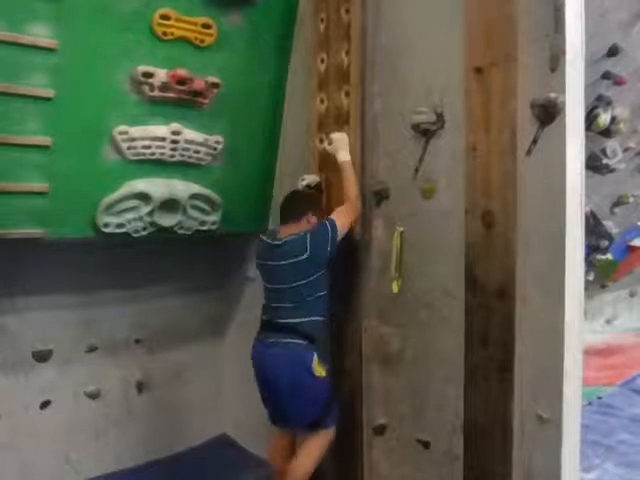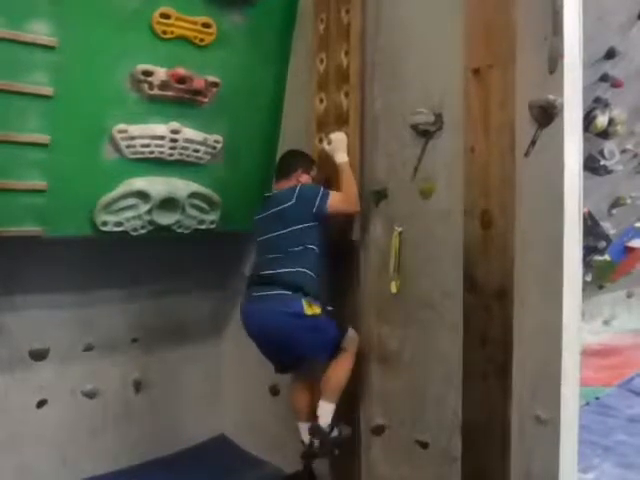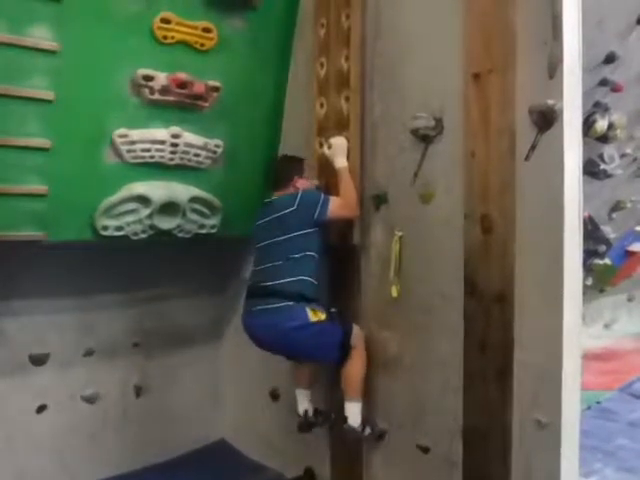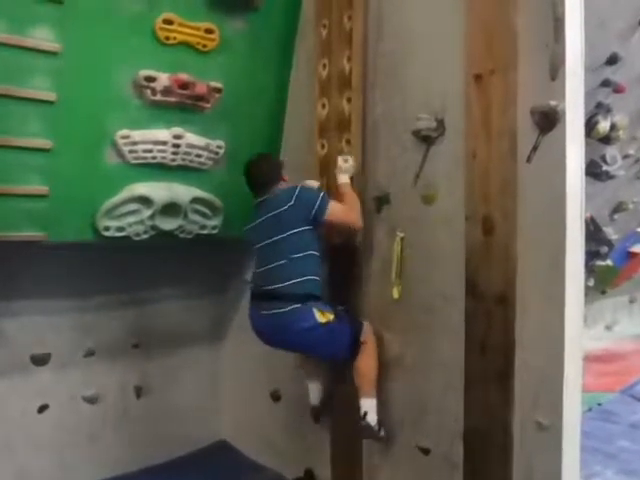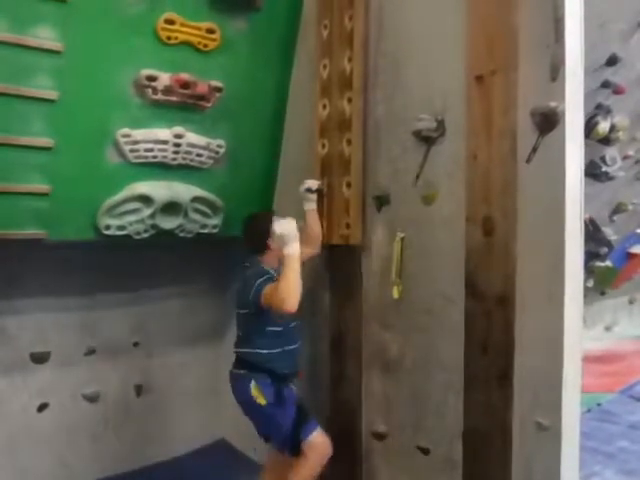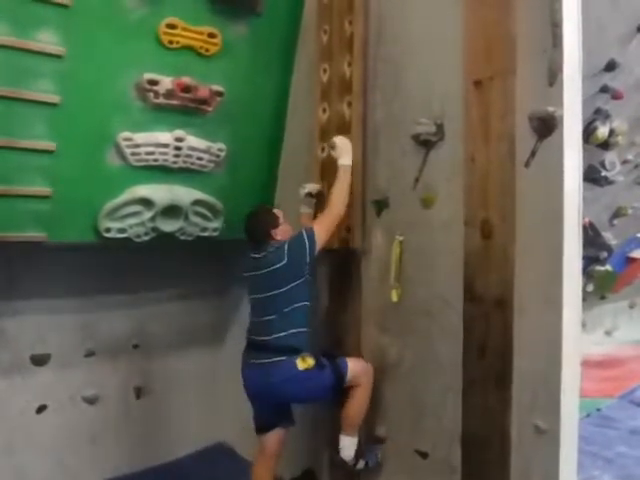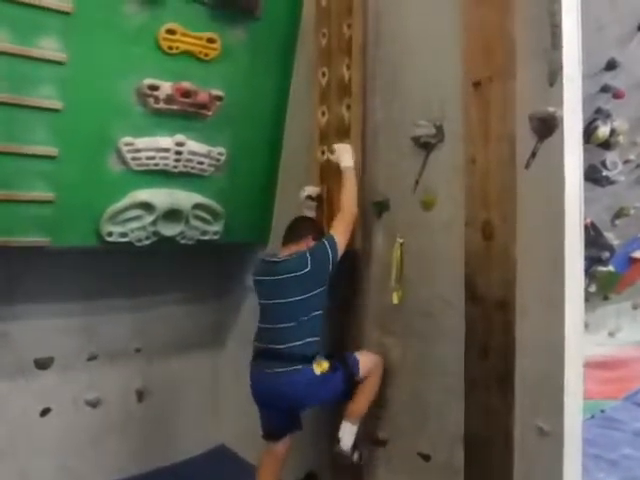
dt=0.7s
person 1, frame 1
left shoulder: (265, 244)
right shoulder: (313, 243)
right elbow: (352, 208)
left wrist: (309, 192)
right wrist: (343, 156)
left hip: (264, 351)
right hip: (297, 354)
left knee: (285, 428)
right knee: (322, 430)
person 1, frame 2
left shoulder: (265, 207)
right shoulder: (302, 195)
right elbow: (351, 203)
right wrist: (340, 156)
left hip: (253, 308)
right hip: (285, 305)
left knee: (304, 370)
right knee: (349, 343)
left ankle: (310, 438)
right ankle: (323, 425)
person 1, frame 3
left shoulder: (265, 213)
right shoulder: (302, 201)
right elbow: (351, 208)
left wrist: (312, 191)
right wrist: (340, 161)
left hip: (254, 319)
right hip: (287, 315)
left knee: (305, 342)
right knee: (355, 340)
left ankle: (306, 412)
right ankle: (354, 420)
person 1, frame 4
left shoulder: (256, 217)
right shoulder: (300, 196)
right elbow: (355, 220)
right wrist: (343, 178)
left hip: (261, 318)
right hip: (295, 314)
left knee: (314, 331)
right knee: (365, 336)
left ankle: (316, 400)
right ankle: (369, 417)
person 1, frame 5
left shoulder: (266, 270)
right shoulder: (261, 278)
left elbow: (314, 246)
right elbow: (288, 304)
left wrist: (310, 204)
right wrist: (291, 248)
left hip: (268, 382)
right hip: (261, 385)
left knee: (285, 452)
right knee: (317, 452)
person 1, frame 6
left shoulder: (256, 262)
right shoulder: (288, 255)
right elbow: (335, 213)
left wrist: (306, 207)
right wrist: (345, 160)
left hip: (255, 370)
right hip: (285, 370)
left knee: (269, 446)
right knee: (362, 372)
right ankle: (348, 450)
person 1, frame 7
left shoulder: (263, 268)
right shoulder: (313, 263)
right elbow: (347, 215)
left wrist: (305, 210)
right wrist: (347, 163)
left hip: (262, 376)
right hip: (298, 377)
left knee: (275, 449)
right knee: (372, 363)
right ankle: (346, 438)
